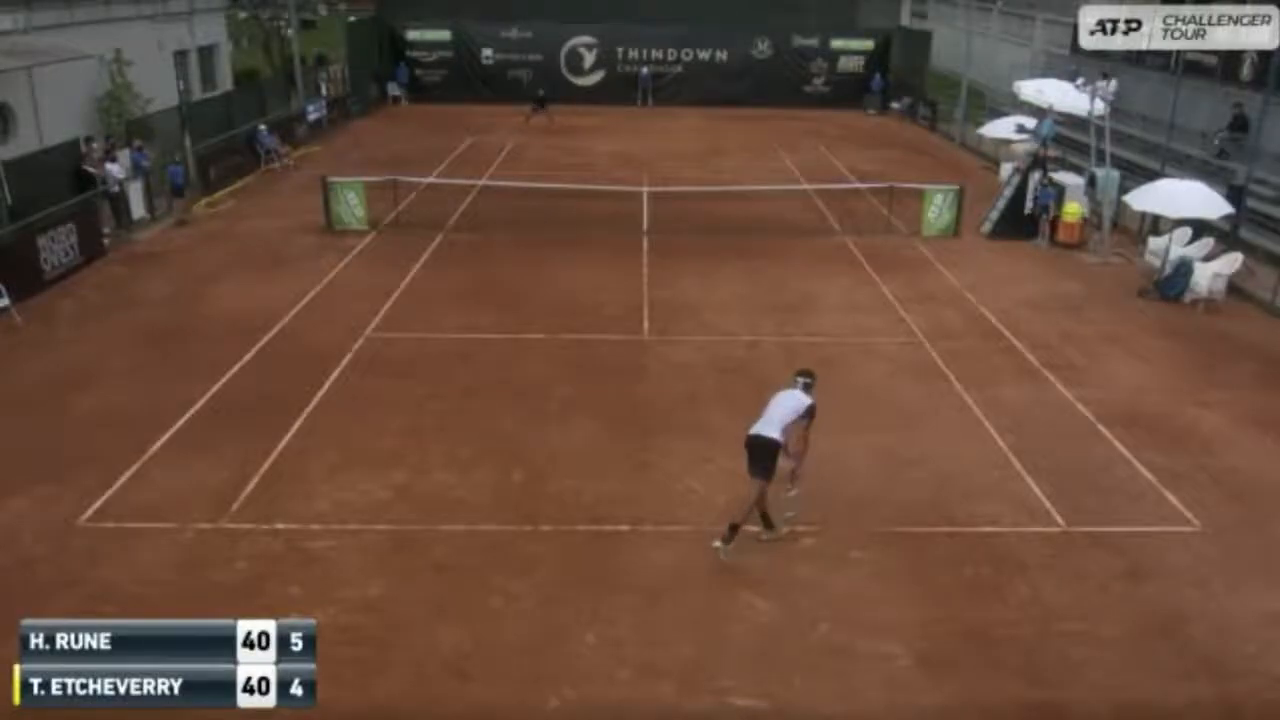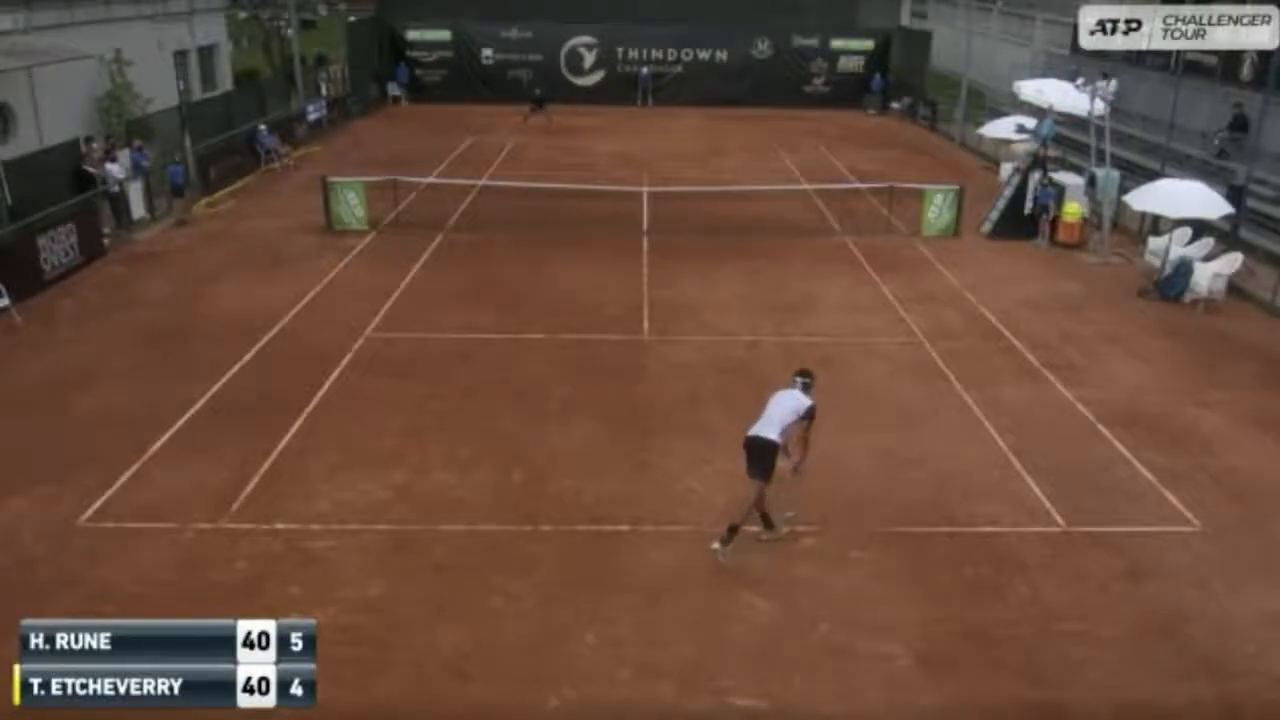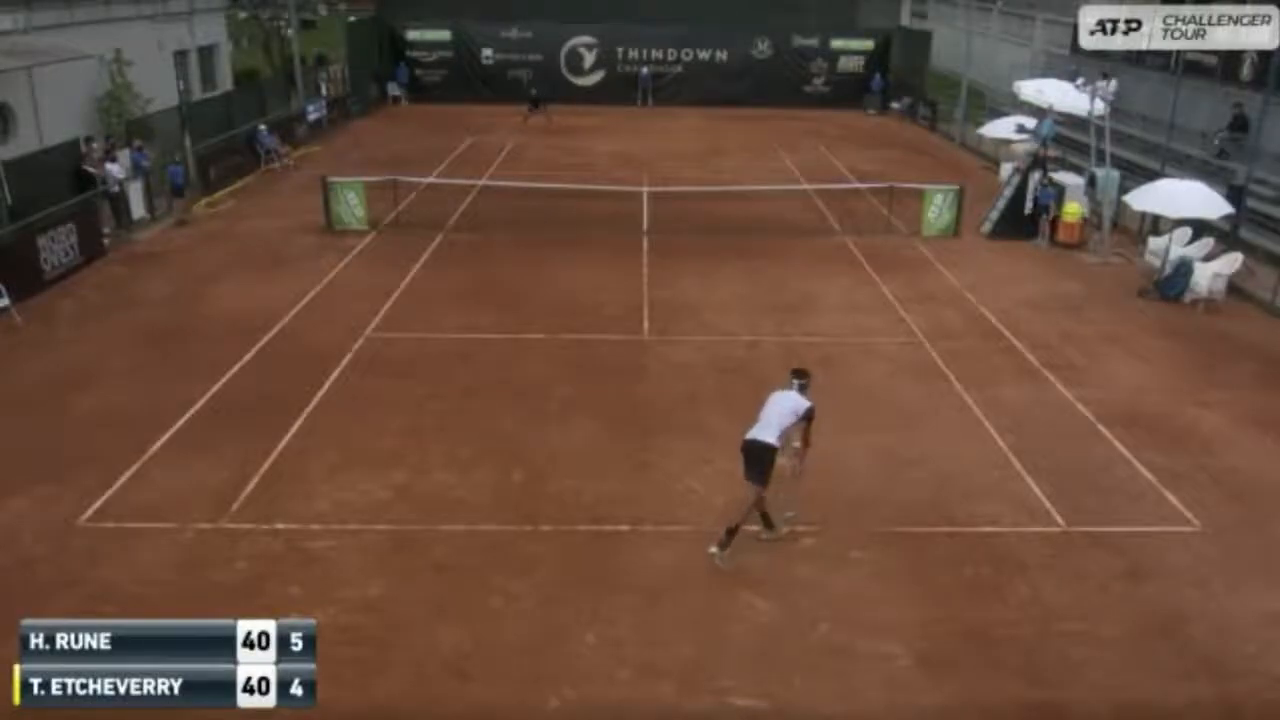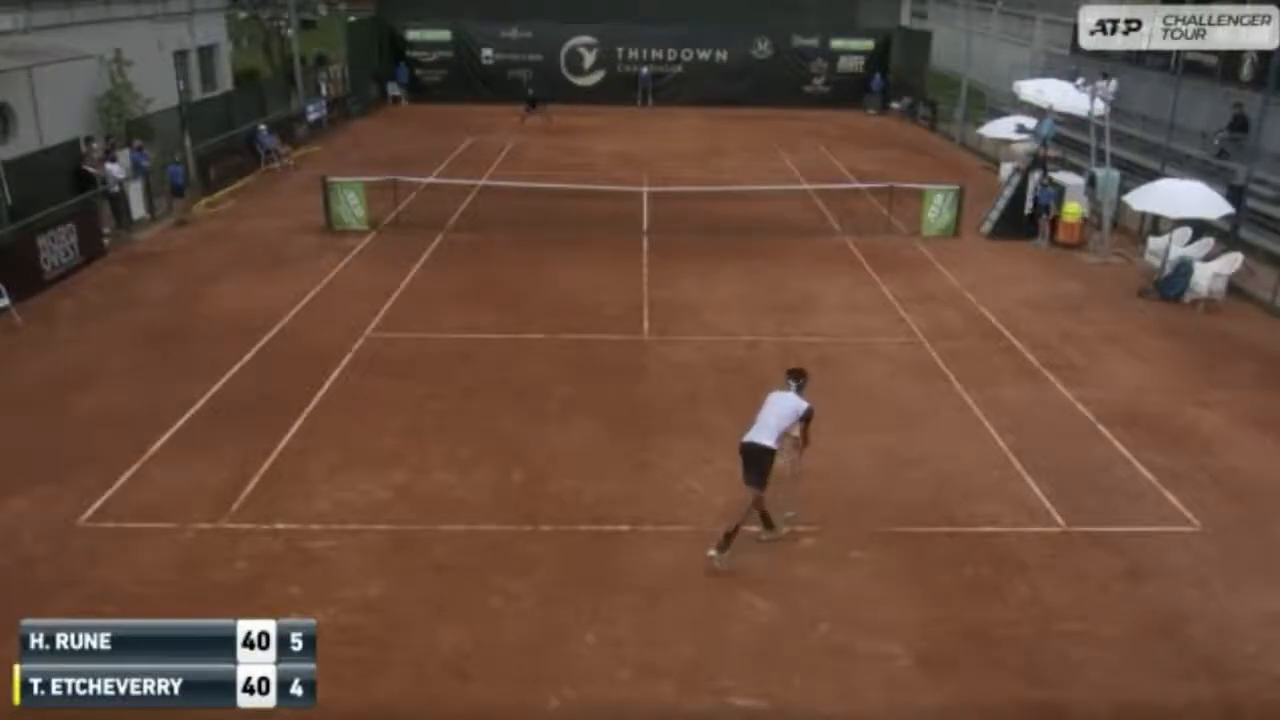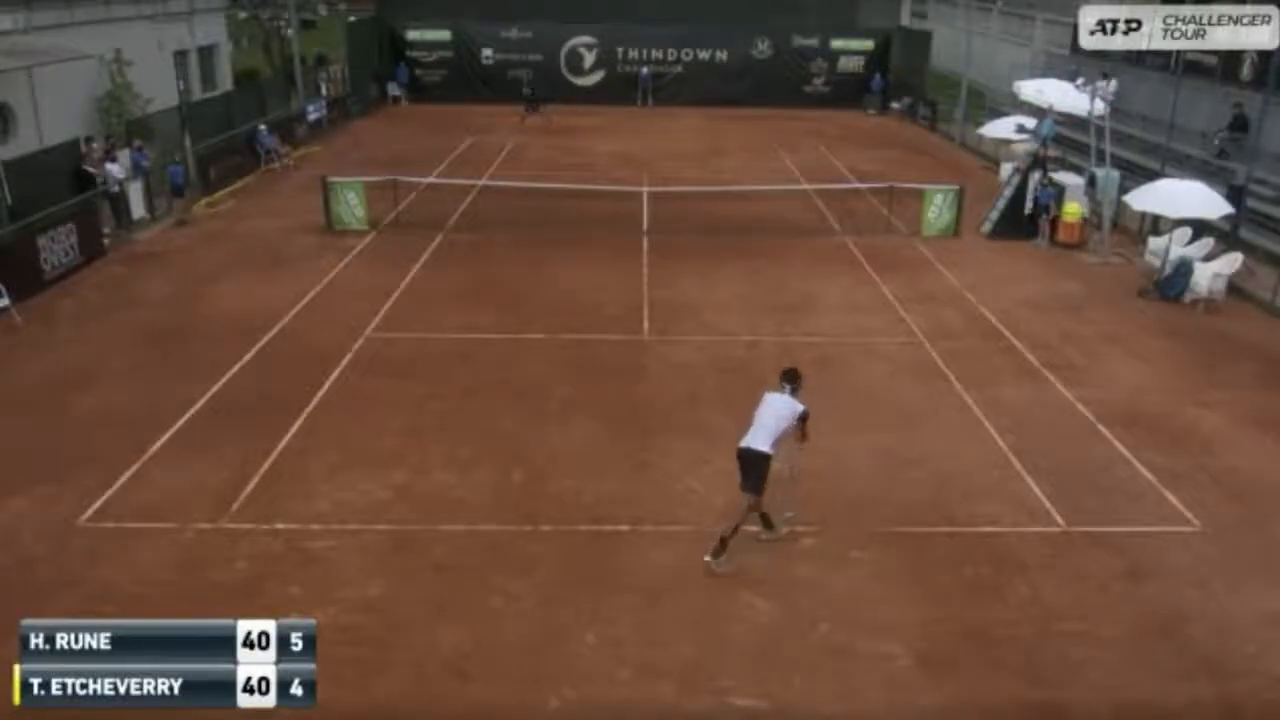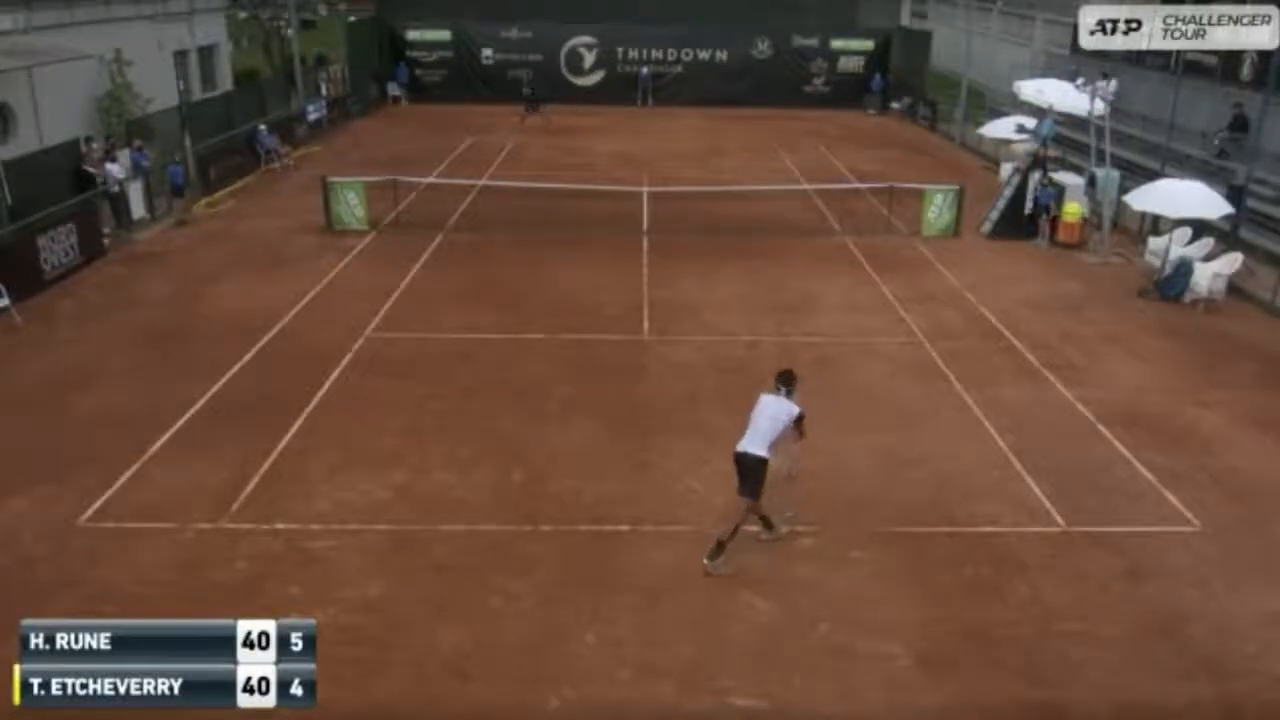
dt=0.1s
person 1, frame 1
left shoulder: (781, 394)
right shoulder: (808, 404)
right elbow: (802, 437)
left wrist: (790, 455)
right wrist: (797, 467)
left hip: (753, 437)
right hip: (768, 443)
left knee: (760, 488)
right knee: (757, 495)
left ankle: (769, 528)
right ankle: (725, 540)
person 1, frame 2
left shoulder: (779, 394)
right shoulder: (808, 405)
right elbow: (803, 438)
left wrist: (787, 452)
right wrist: (799, 464)
left hip: (751, 438)
right hip: (766, 444)
left knee: (759, 489)
right knee: (756, 496)
left ankle: (769, 528)
right ankle: (724, 541)
person 1, frame 3
left shoulder: (776, 395)
right shoulder: (806, 406)
right elbow: (805, 439)
right wrist: (801, 460)
left hip: (749, 441)
right hip: (765, 447)
left knee: (758, 490)
right knee: (754, 499)
left ankle: (769, 528)
right ankle: (722, 545)
person 1, frame 4
left shoulder: (773, 395)
right shoulder: (805, 407)
right elbow: (804, 438)
right wrist: (801, 448)
left hip: (747, 444)
right hip: (763, 450)
left knee: (756, 492)
right knee: (752, 502)
left ankle: (770, 528)
right ankle: (720, 548)
person 1, frame 5
left shoulder: (768, 396)
right shoulder: (800, 410)
right elbow: (803, 436)
right wrist: (800, 441)
left hip: (744, 449)
right hip: (760, 455)
left knee: (755, 495)
right knee: (748, 506)
left ankle: (769, 528)
right ankle: (715, 554)
person 1, frame 6
left shoulder: (763, 398)
right shoulder: (795, 411)
right elbow: (800, 434)
right wrist: (794, 429)
left hip: (741, 452)
right hip: (756, 459)
left knee: (752, 498)
right knee: (744, 511)
left ankle: (770, 529)
right ankle: (712, 556)
